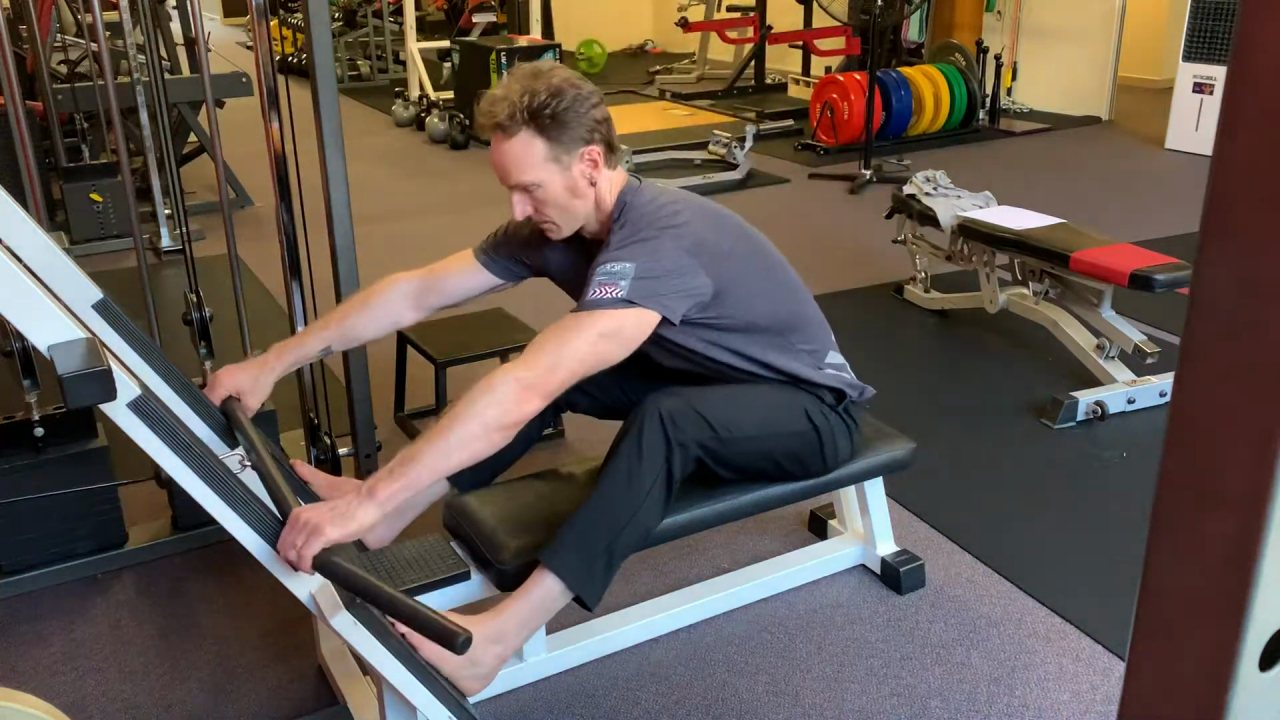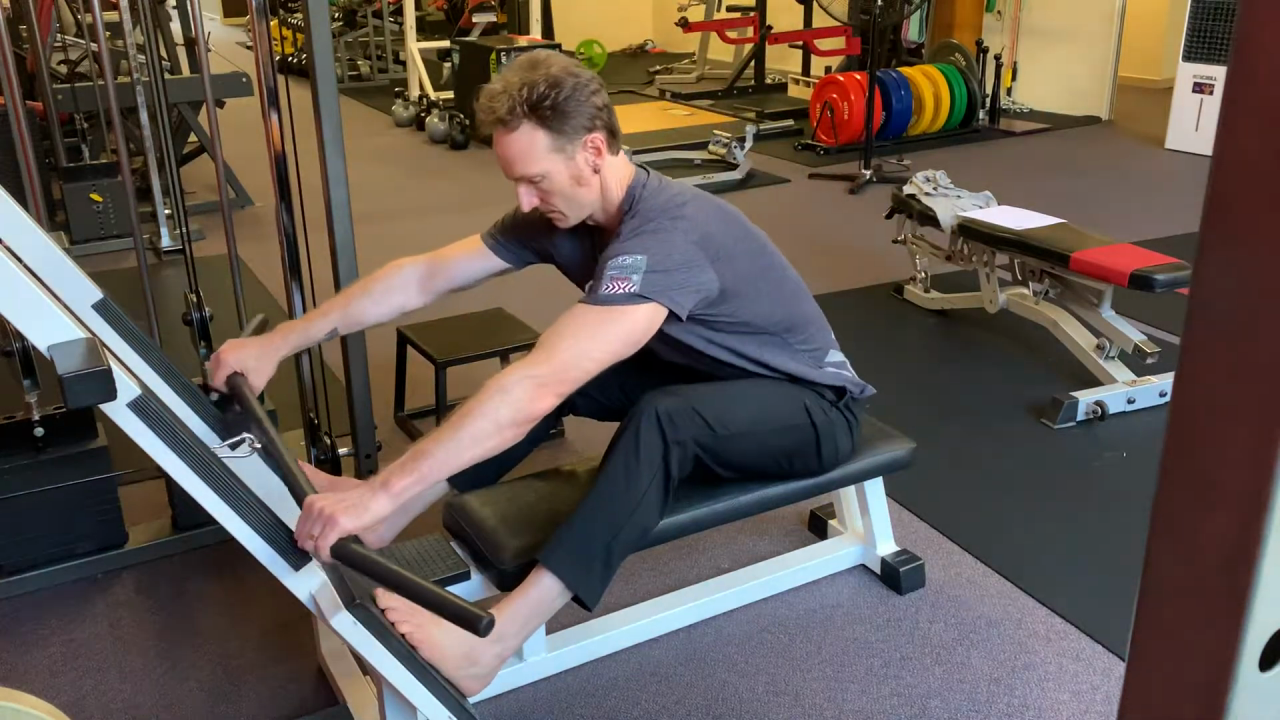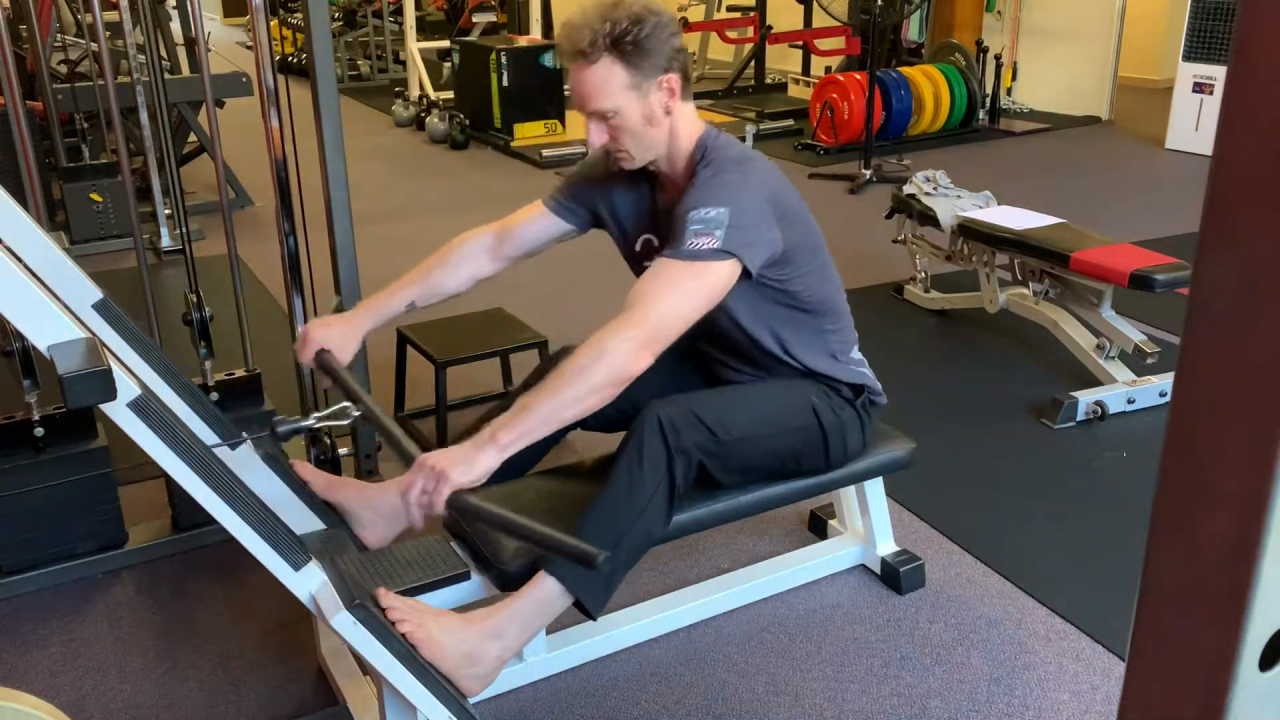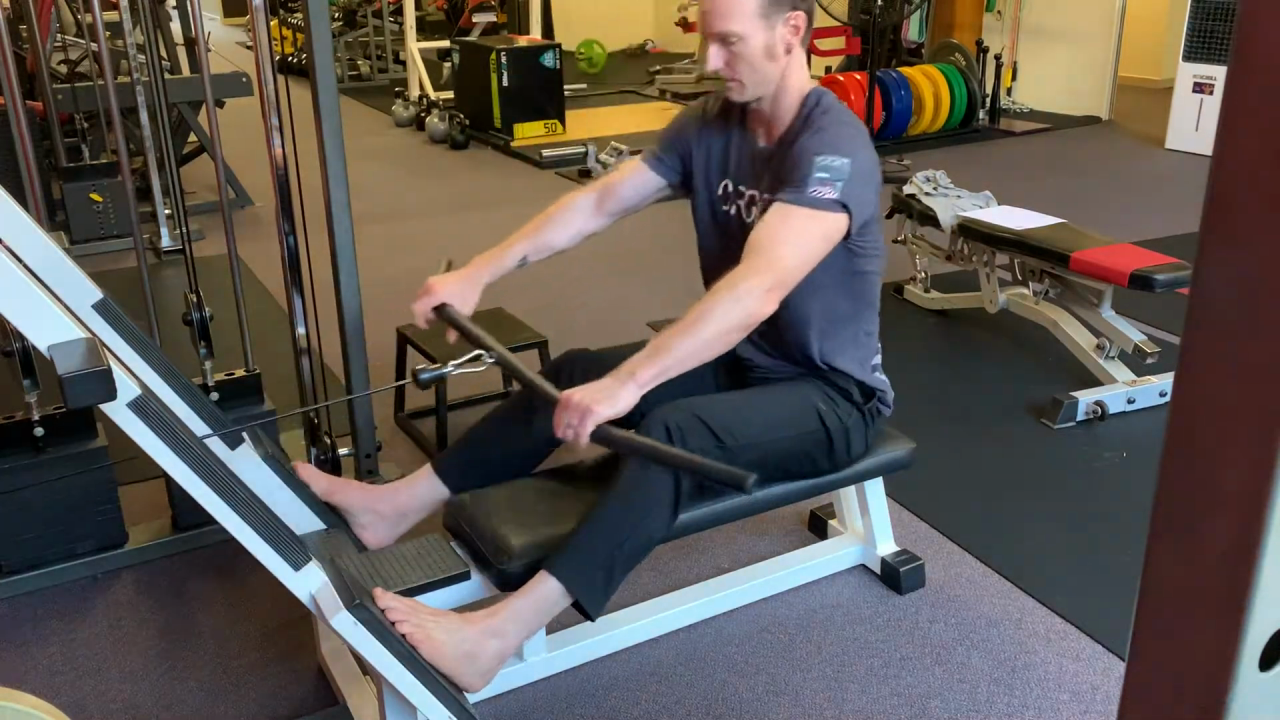
dt=0.3s
person 1, frame 1
left shoulder: (656, 241)
right shoulder: (552, 224)
left elbow: (521, 394)
right elbow: (415, 293)
left wrist: (367, 500)
right wrist: (271, 364)
left hip: (809, 406)
right hip: (716, 370)
left knee: (668, 420)
right knee: (548, 370)
left ankle: (492, 638)
right ankle: (393, 513)
person 1, frame 2
left shoulder: (665, 233)
right shoulder: (563, 211)
left elbow: (538, 387)
right elbow: (422, 277)
left wrist: (384, 492)
right wrist: (277, 343)
left hip: (808, 405)
right hip: (713, 372)
left knee: (665, 421)
right knee: (548, 381)
left ankle: (491, 638)
right ankle: (377, 521)
person 1, frame 3
left shoulder: (732, 191)
right shoulder: (621, 171)
left elbow: (633, 344)
right elbow: (494, 245)
left wrist: (483, 451)
right wrist: (359, 319)
left hip: (823, 399)
right hip: (725, 365)
left knee: (669, 425)
right knee: (569, 378)
left ankle: (497, 636)
right ankle: (395, 503)
person 1, frame 4
left shoulder: (829, 144)
right shoulder: (713, 122)
left elbow: (755, 290)
right elbow: (601, 201)
left wrist: (626, 388)
right wrist: (483, 272)
left hip: (831, 395)
right hip: (739, 360)
left knee: (671, 430)
right knee: (569, 375)
left ankle: (498, 635)
right ankle: (397, 505)
